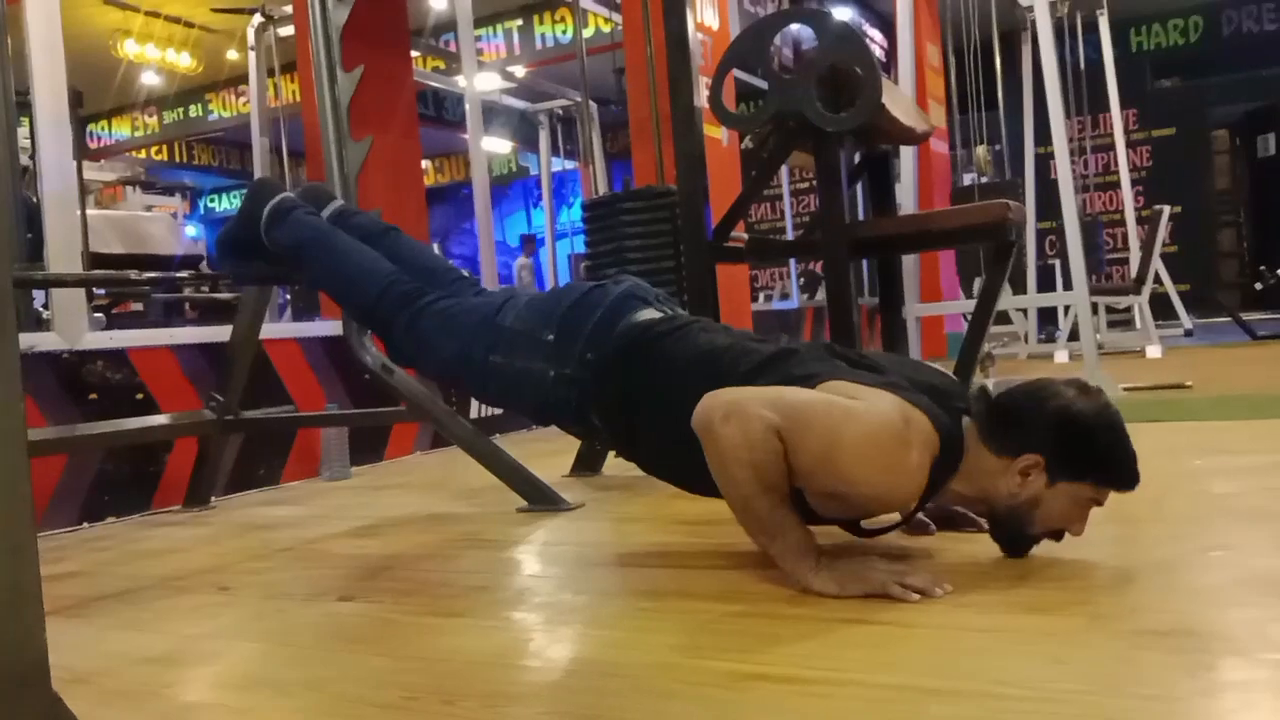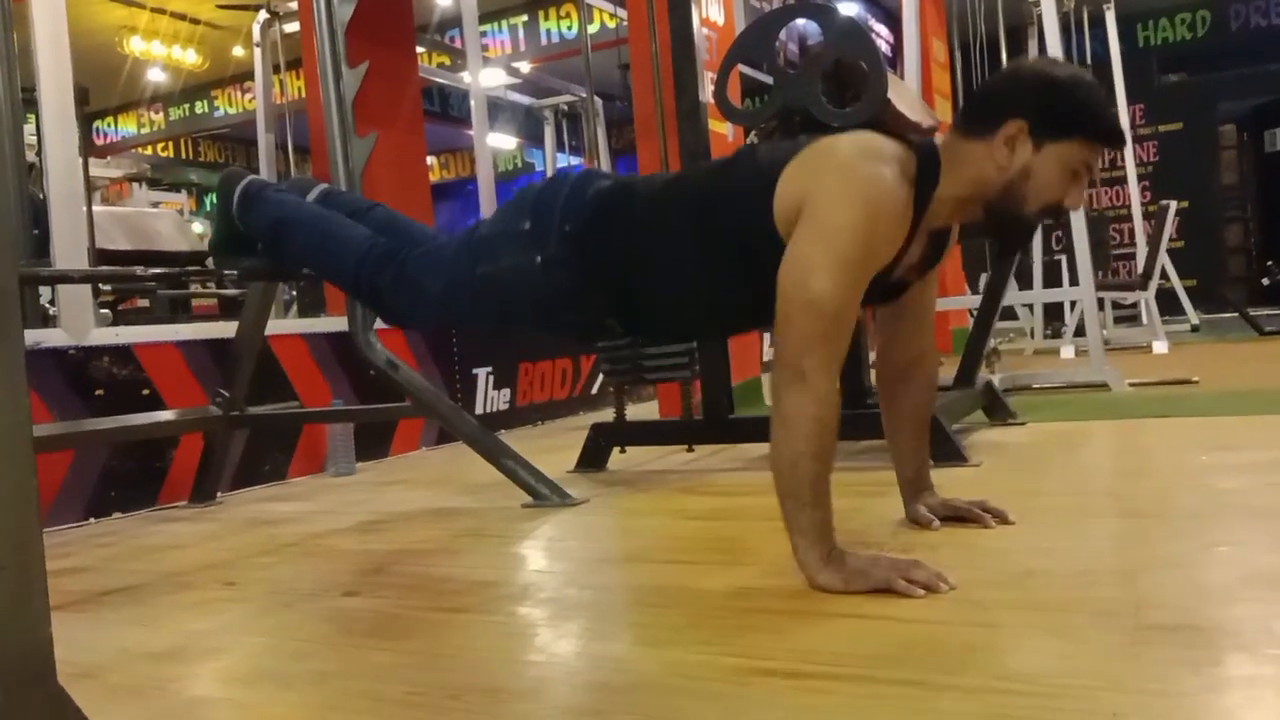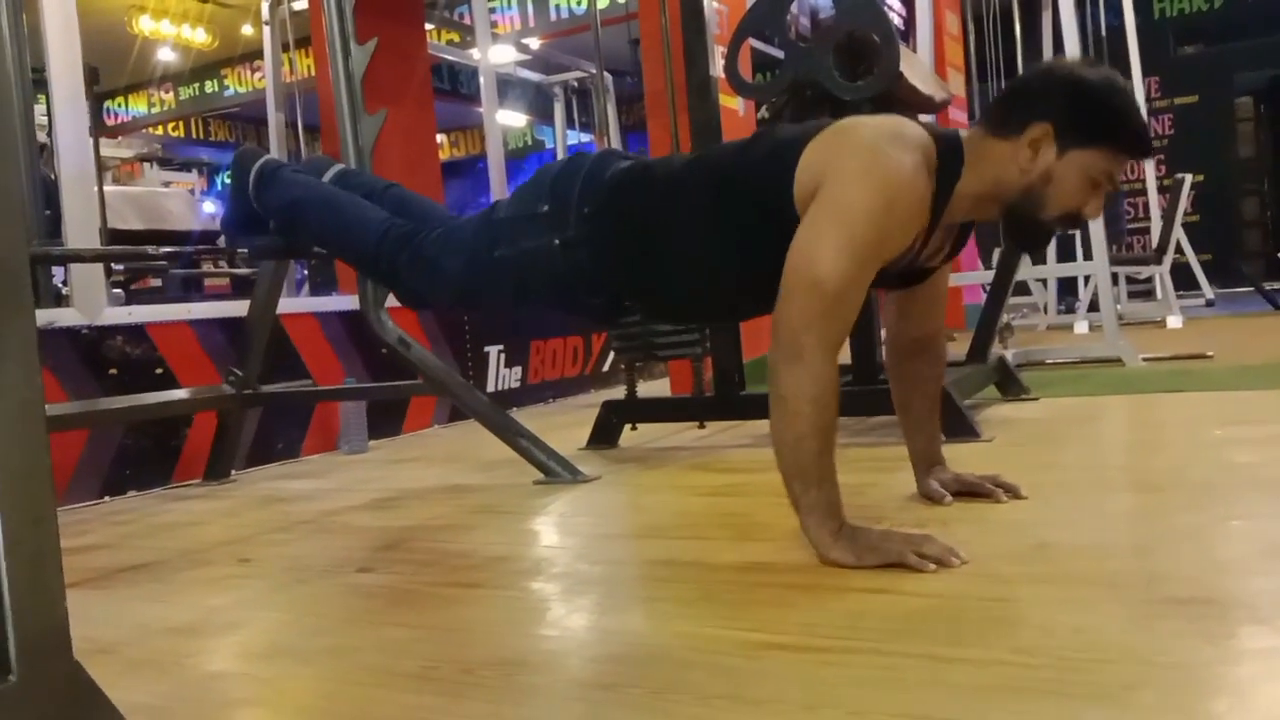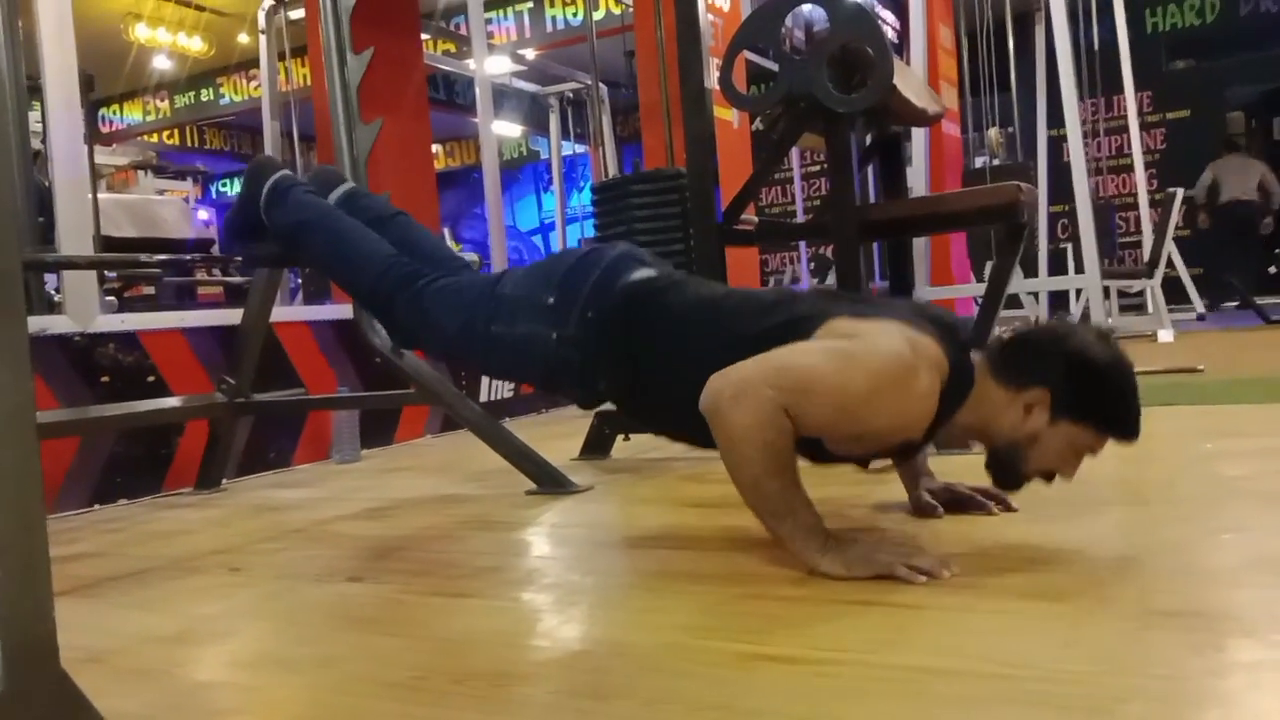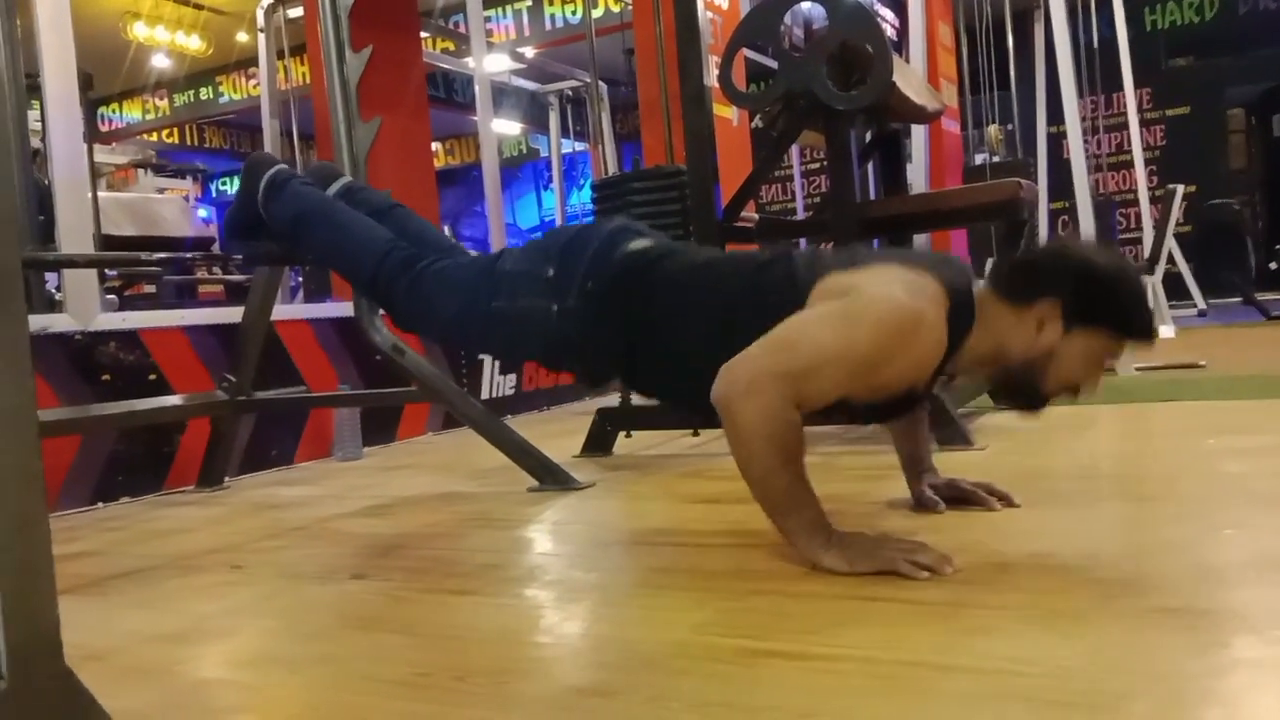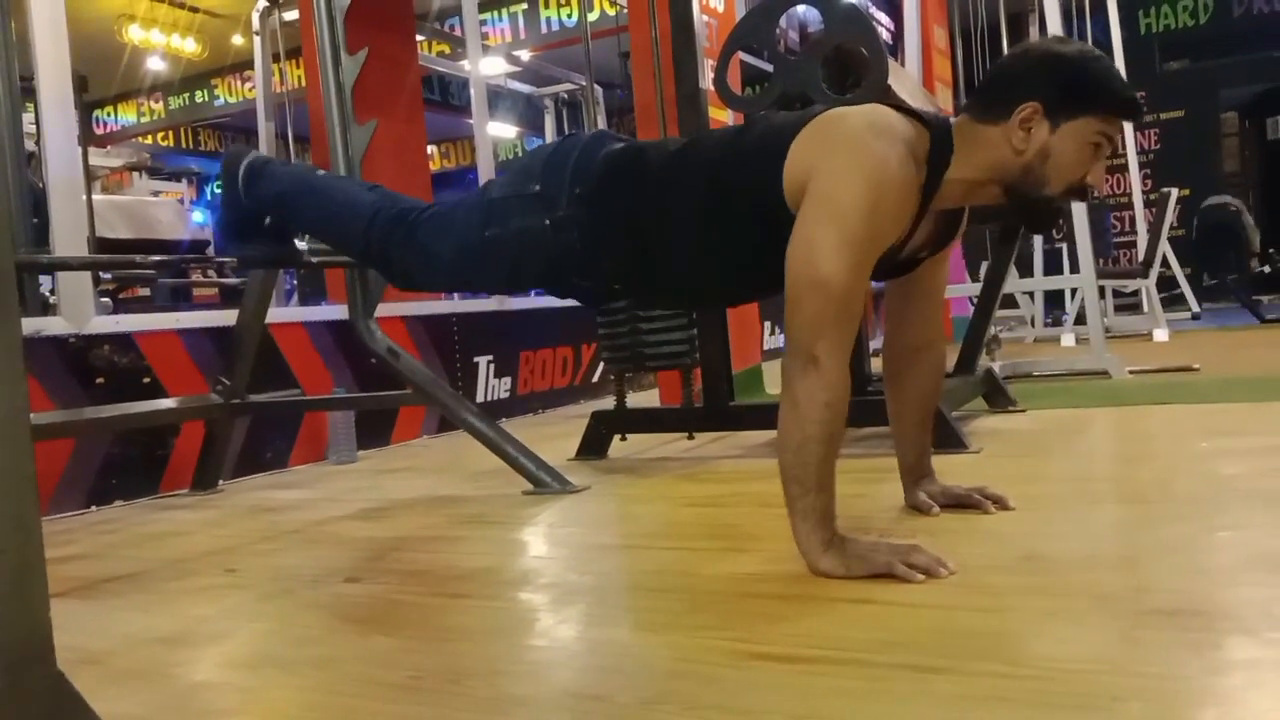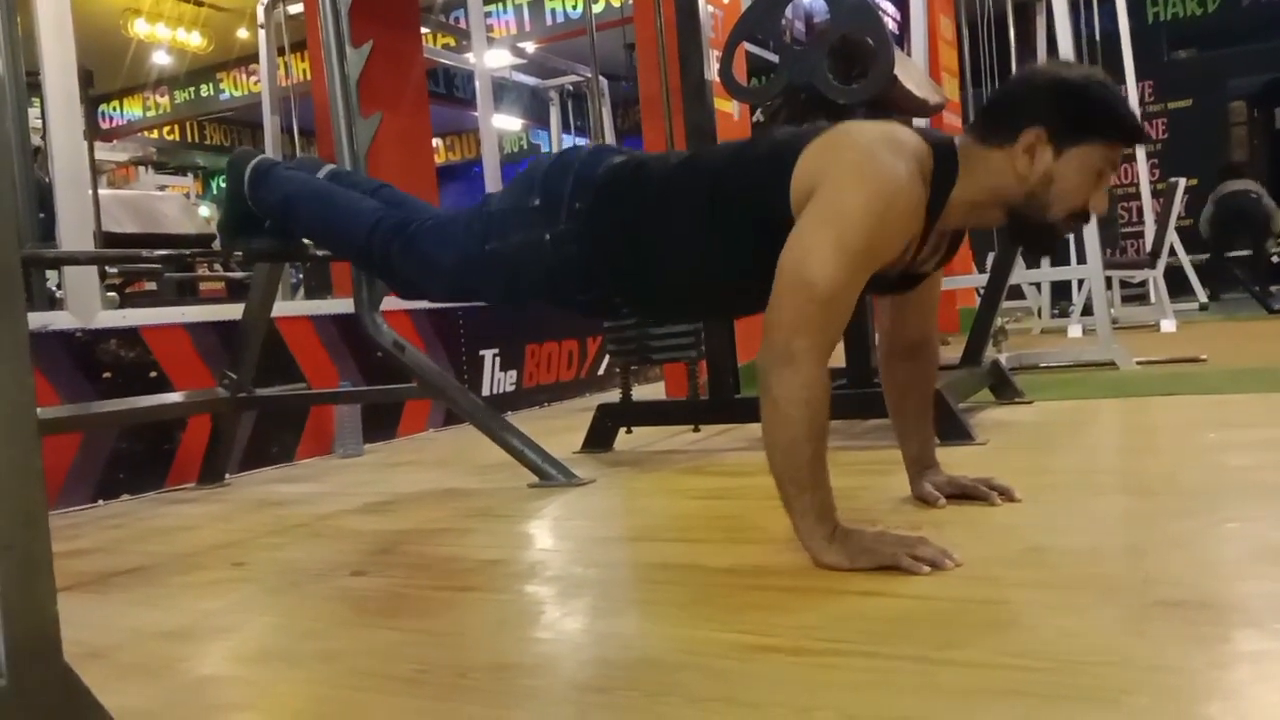
dt=0.7s
person 1, frame 1
left shoulder: (950, 410)
right shoulder: (898, 455)
right elbow: (730, 416)
left wrist: (911, 512)
right wrist: (810, 563)
left hip: (646, 327)
right hip: (594, 361)
left knee: (451, 304)
right knee: (417, 322)
left ankle: (323, 212)
right ankle: (278, 220)
person 1, frame 2
left shoulder: (936, 209)
right shoulder: (870, 190)
left elbow: (908, 356)
right elbow: (803, 376)
left wrist: (917, 493)
right wrist: (820, 558)
left hip: (616, 269)
right hip: (572, 245)
left knee: (421, 269)
right knee: (399, 281)
left ankle: (316, 197)
right ankle: (258, 207)
person 1, frame 3
left shoulder: (954, 203)
right shoulder: (890, 178)
left elbow: (917, 337)
right elbow: (801, 352)
left wrist: (930, 467)
right wrist: (830, 534)
left hip: (630, 249)
right hip: (589, 227)
left knee: (433, 248)
right knee: (415, 264)
left ankle: (330, 178)
right ankle: (269, 185)
person 1, frame 4
left shoulder: (952, 356)
right shoulder: (906, 386)
right elbow: (734, 396)
left wrist: (917, 479)
right wrist: (817, 545)
left hip: (643, 300)
right hip: (595, 321)
left knee: (446, 287)
right knee: (418, 303)
left ankle: (335, 195)
right ankle: (277, 197)
person 1, frame 5
left shoulder: (956, 299)
right shoulder: (912, 321)
right elbow: (746, 386)
left wrist: (920, 475)
right wrist: (821, 541)
left hip: (649, 277)
right hip: (598, 295)
left knee: (447, 272)
right knee: (416, 284)
left ankle: (333, 190)
right ankle: (275, 192)
person 1, frame 6
left shoulder: (947, 191)
right shoulder: (878, 166)
left elbow: (914, 340)
right elbow: (814, 358)
left wrist: (917, 478)
right wrist: (820, 542)
left hip: (625, 236)
right hip: (580, 209)
left knee: (419, 246)
right knee: (407, 246)
left ankle: (292, 185)
right ankle: (262, 183)
person 1, frame 7
left shoulder: (944, 209)
right shoulder: (886, 184)
left elbow: (908, 339)
right elbow: (793, 356)
left wrist: (924, 469)
right wrist: (824, 536)
left hip: (622, 234)
right hip: (580, 222)
left knee: (421, 243)
right knee: (408, 253)
left ankle: (322, 178)
right ankle: (264, 187)
